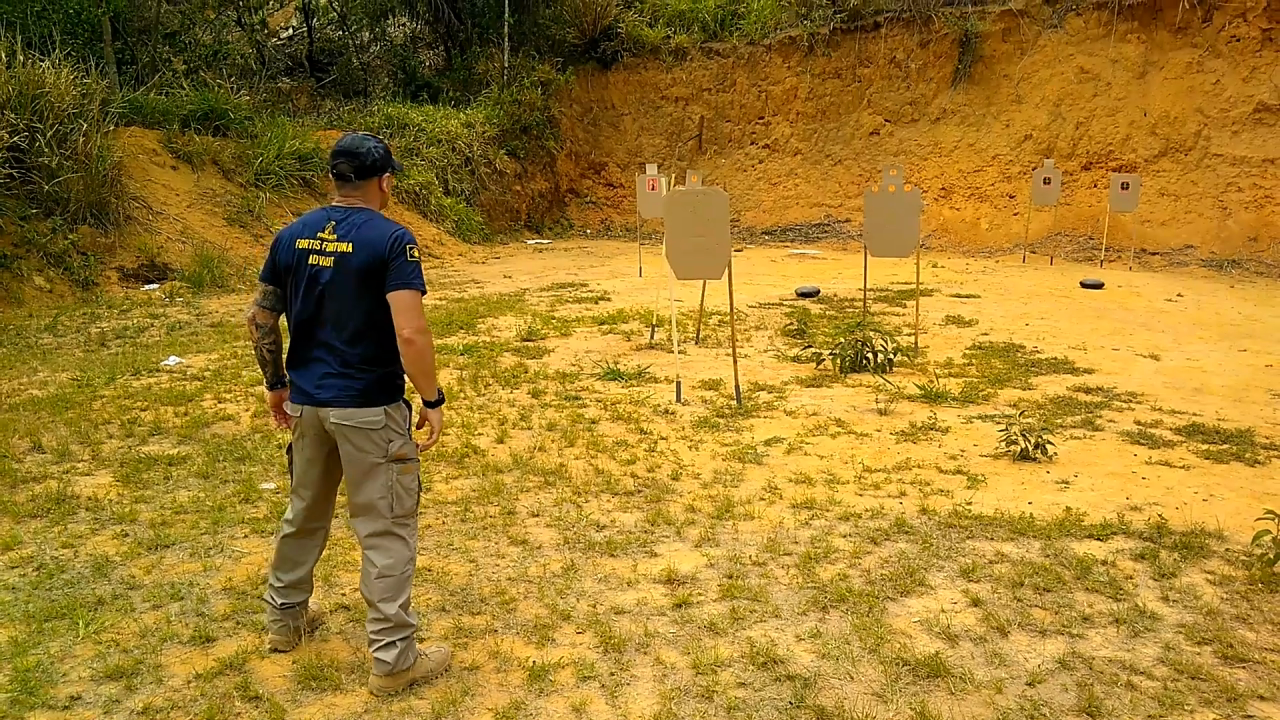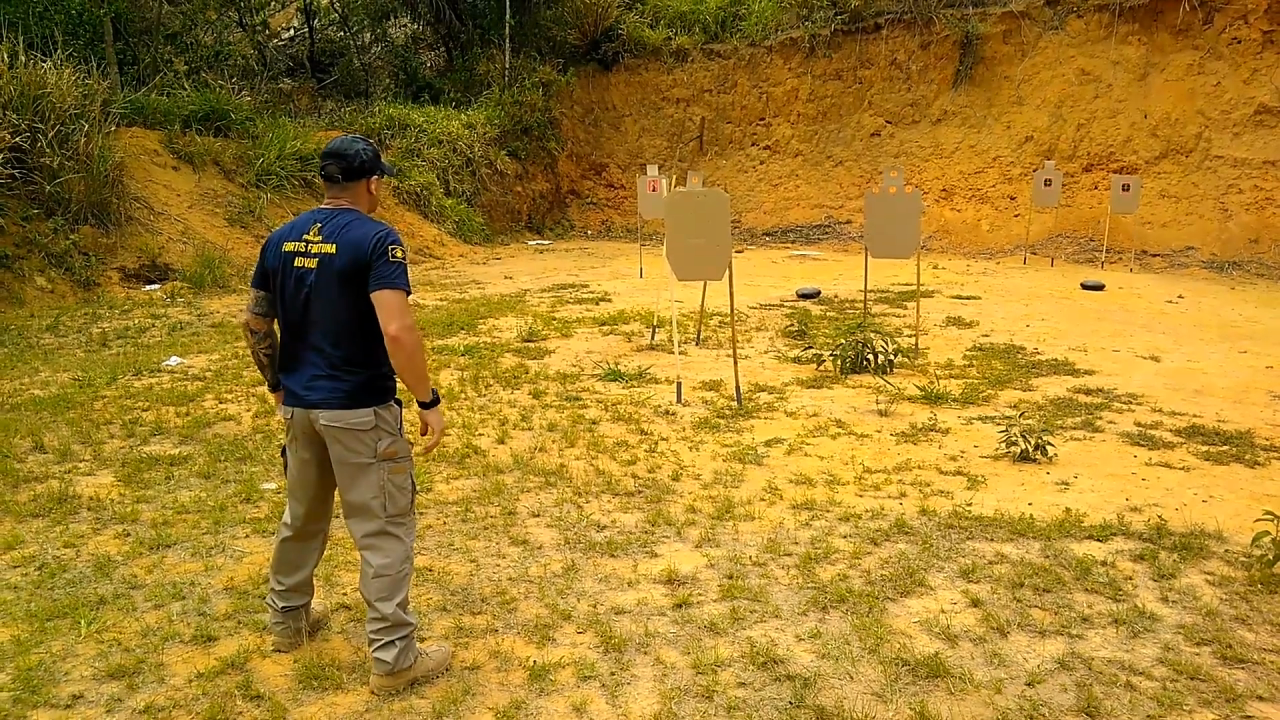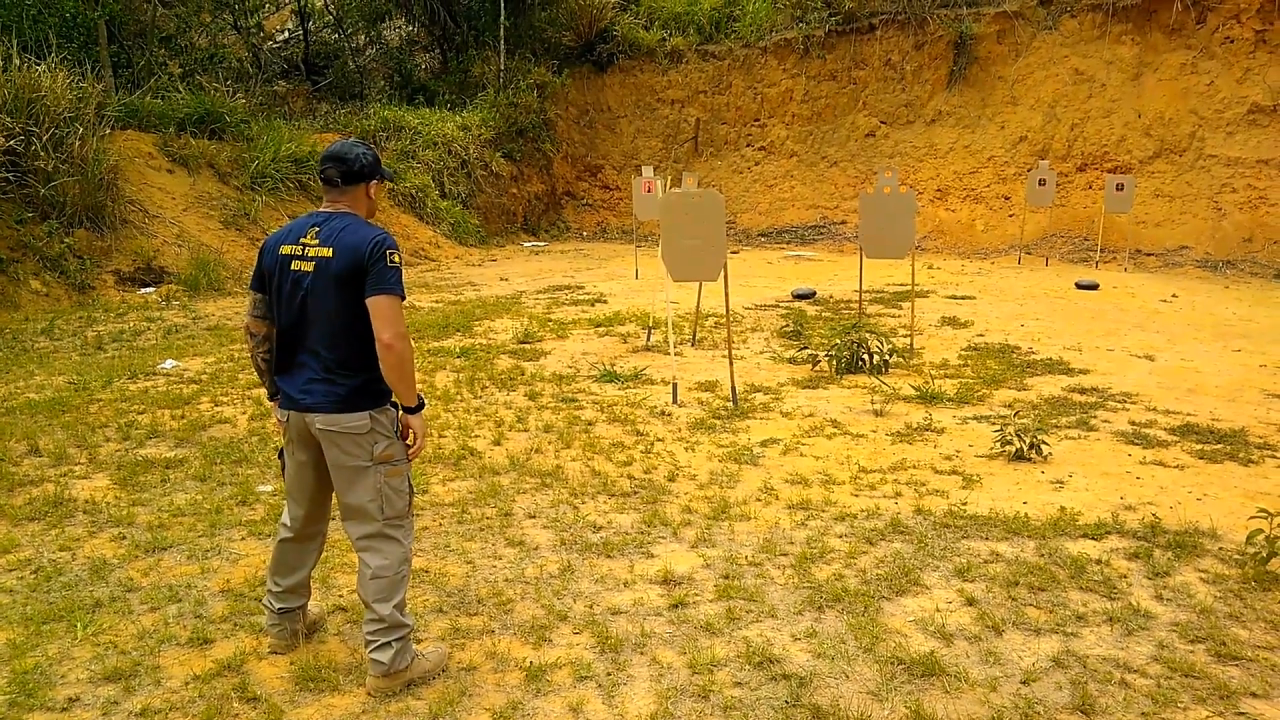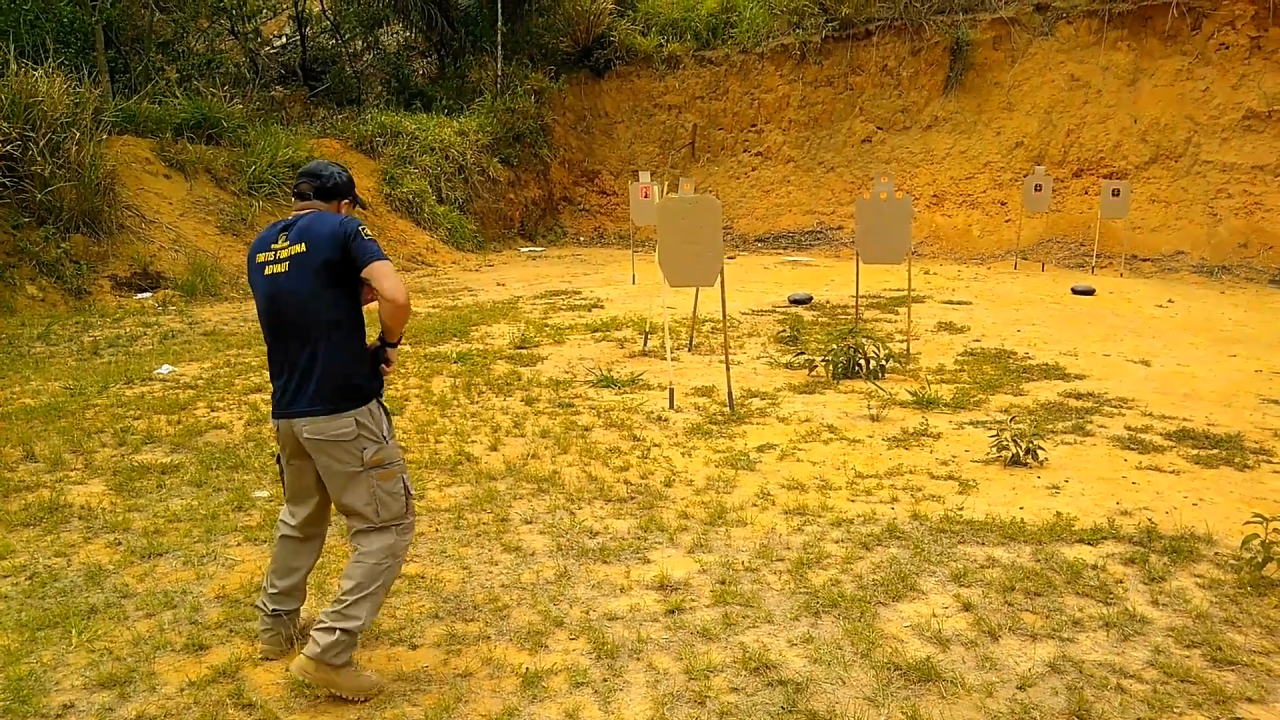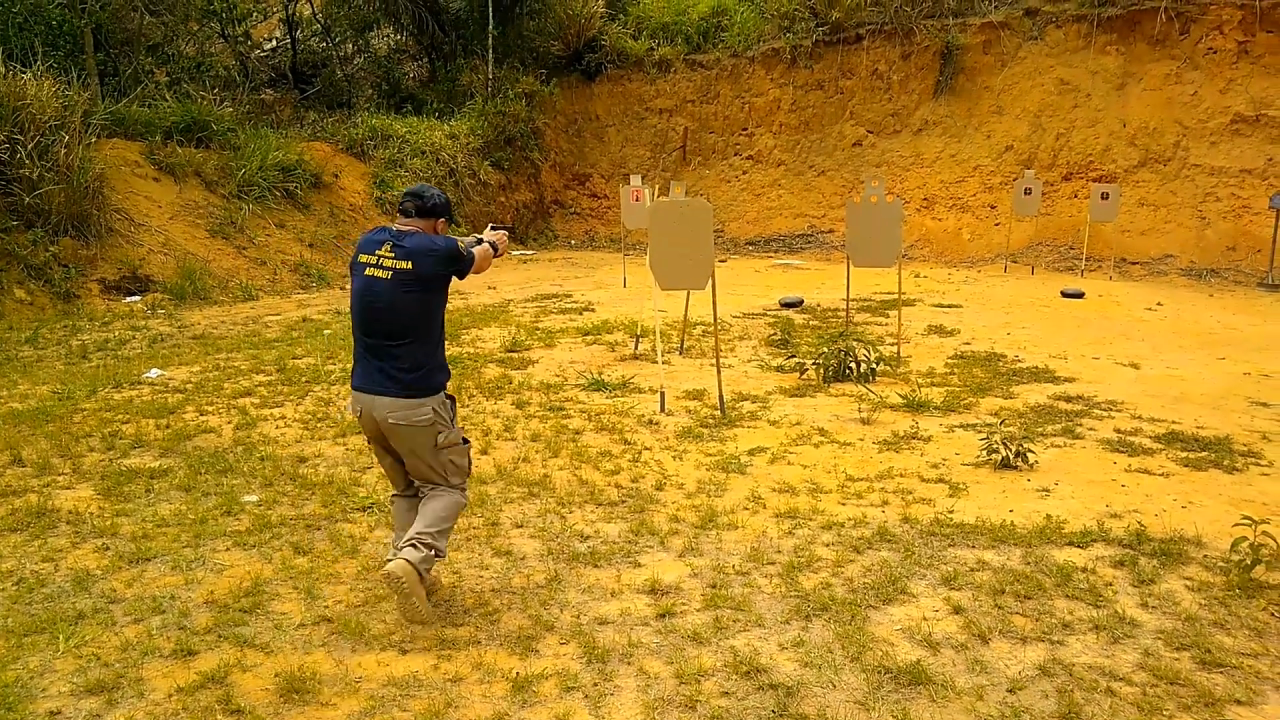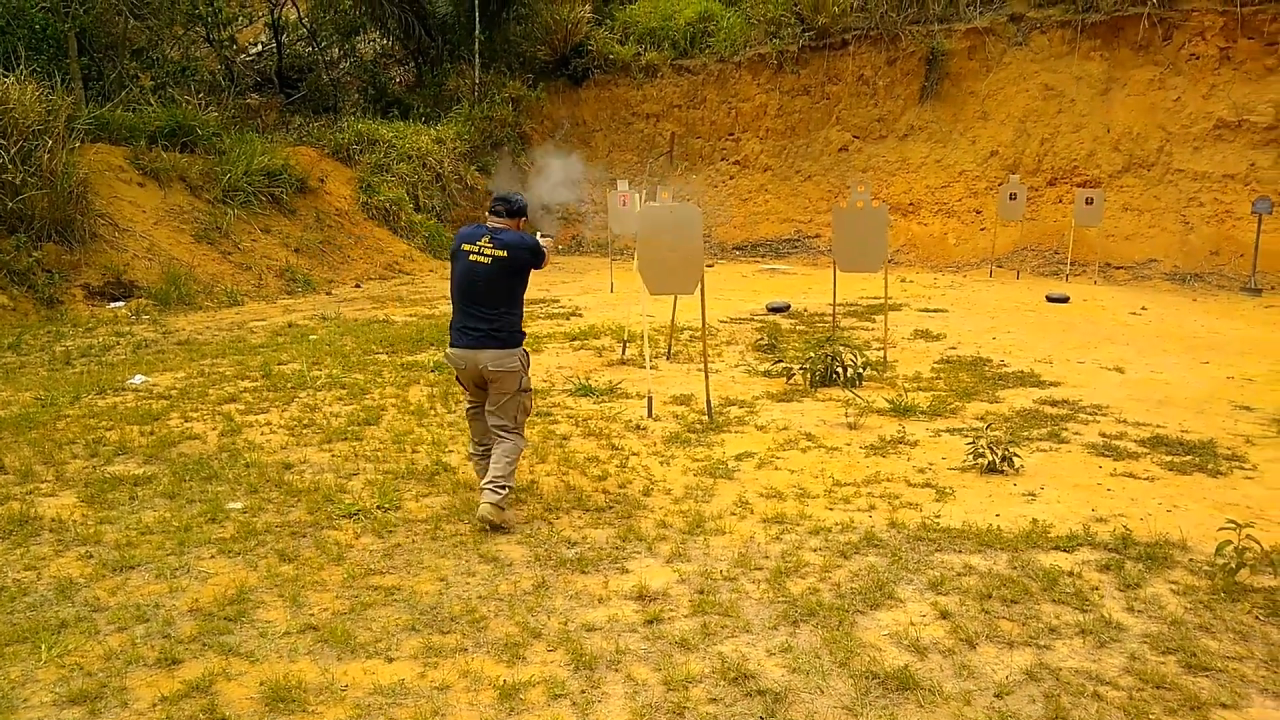
dt=0.7s
person 1, frame 1
left shoulder: (291, 236)
right shoulder: (391, 239)
left elbow: (261, 319)
right elbow: (411, 334)
left wrist: (276, 383)
right wrist: (432, 400)
left hip: (307, 401)
right hip: (369, 408)
left knee: (304, 512)
right knee: (388, 531)
left ankle: (285, 616)
right ankle: (392, 659)
person 1, frame 2
left shoulder: (280, 239)
right shoulder: (375, 239)
left elbow: (255, 324)
right elbow: (397, 333)
left wrist: (278, 384)
right wrist: (429, 401)
left hip: (300, 405)
right hip: (360, 410)
left knee: (302, 514)
right knee: (384, 530)
left ankle: (288, 619)
right ankle: (393, 658)
person 1, frame 3
left shoulder: (278, 242)
right shoulder: (373, 243)
left elbow: (256, 328)
right elbow: (389, 340)
left wrist: (276, 394)
right wrist: (411, 408)
left hip: (297, 408)
right hip: (355, 414)
left knee: (299, 518)
right knee: (383, 533)
left ankle: (284, 621)
right ankle: (390, 660)
person 1, frame 4
left shoulder: (260, 247)
right shoulder: (341, 230)
right elbow: (396, 299)
right wrist: (388, 345)
left hip: (288, 413)
right hip: (345, 414)
left knee: (300, 520)
right knee: (385, 526)
left ankle: (276, 625)
right ankle: (328, 652)
person 1, frame 5
left shoulder: (367, 244)
right shoulder: (438, 250)
right elbow: (478, 263)
left wrist: (472, 244)
right wrist: (492, 244)
left hip: (365, 397)
right hip: (417, 401)
left knee: (407, 488)
right knee: (447, 485)
left ankle: (413, 575)
right ankle: (410, 560)
person 1, frame 6
left shoulder: (463, 237)
right shoulder: (522, 245)
right elbow: (543, 259)
right wrist: (543, 246)
left hip: (461, 350)
right hip: (503, 353)
left knee: (477, 405)
right knee: (507, 430)
left ankle: (485, 472)
right ankle: (493, 501)
